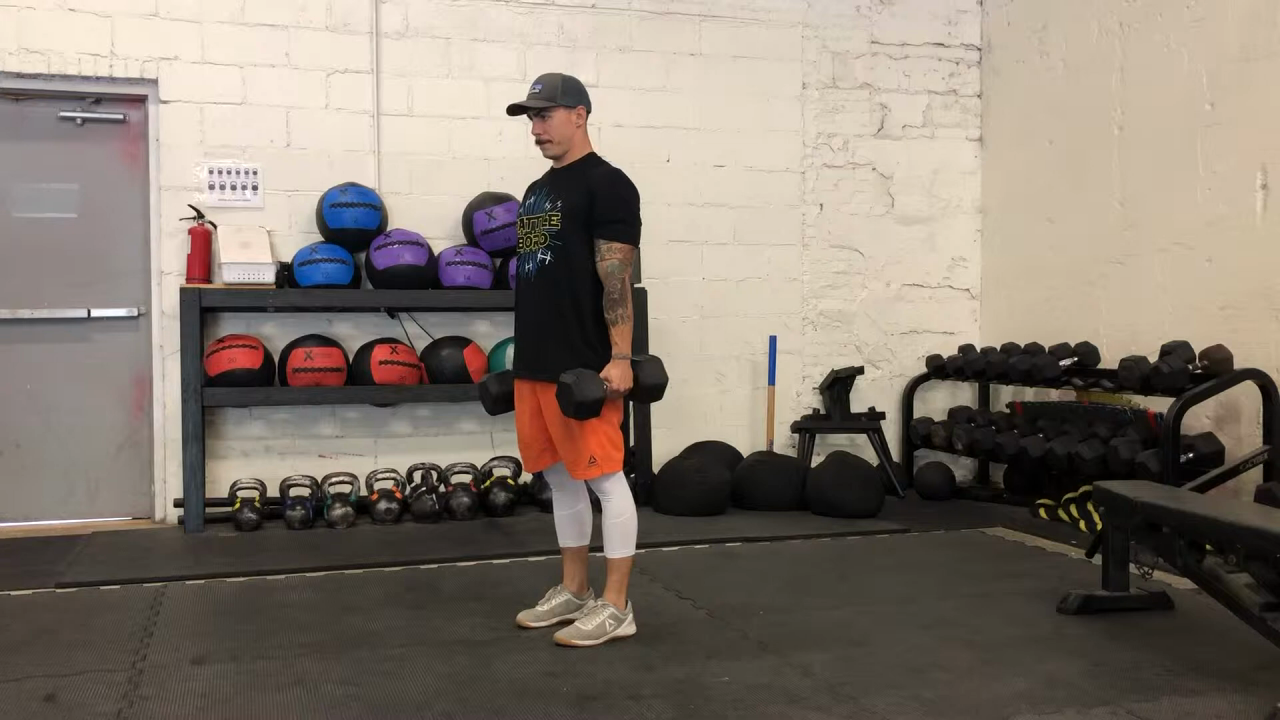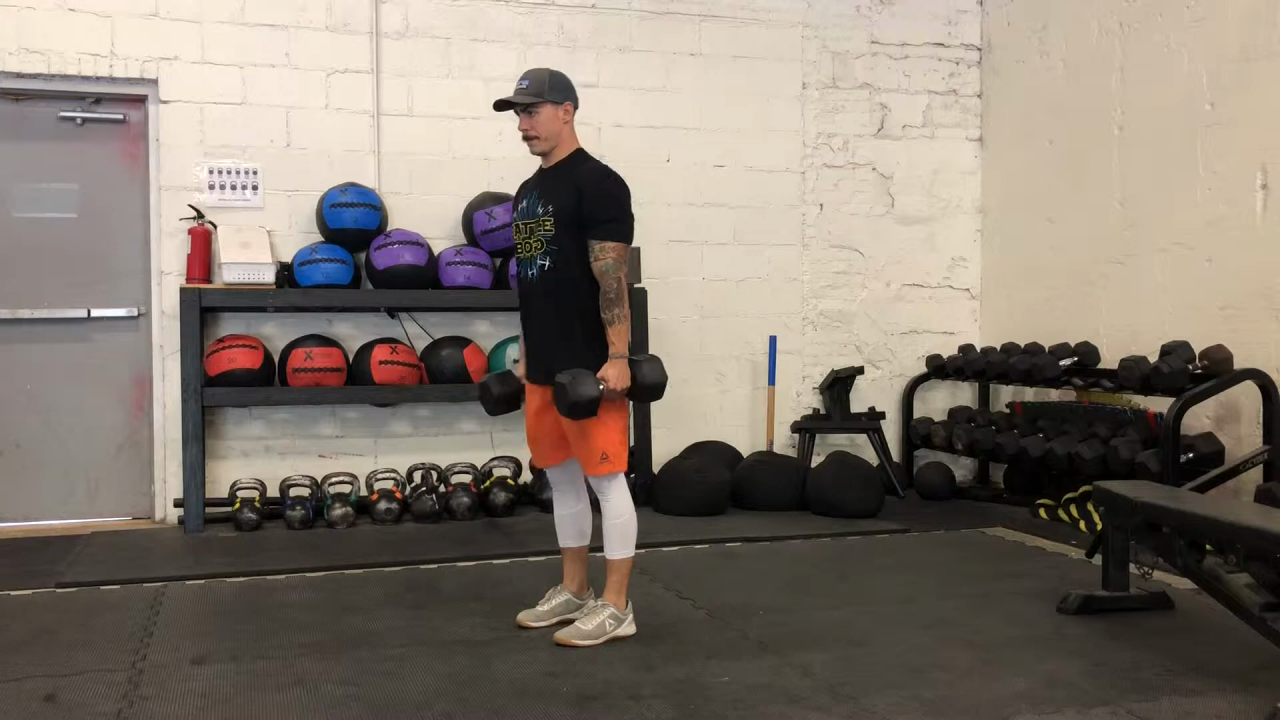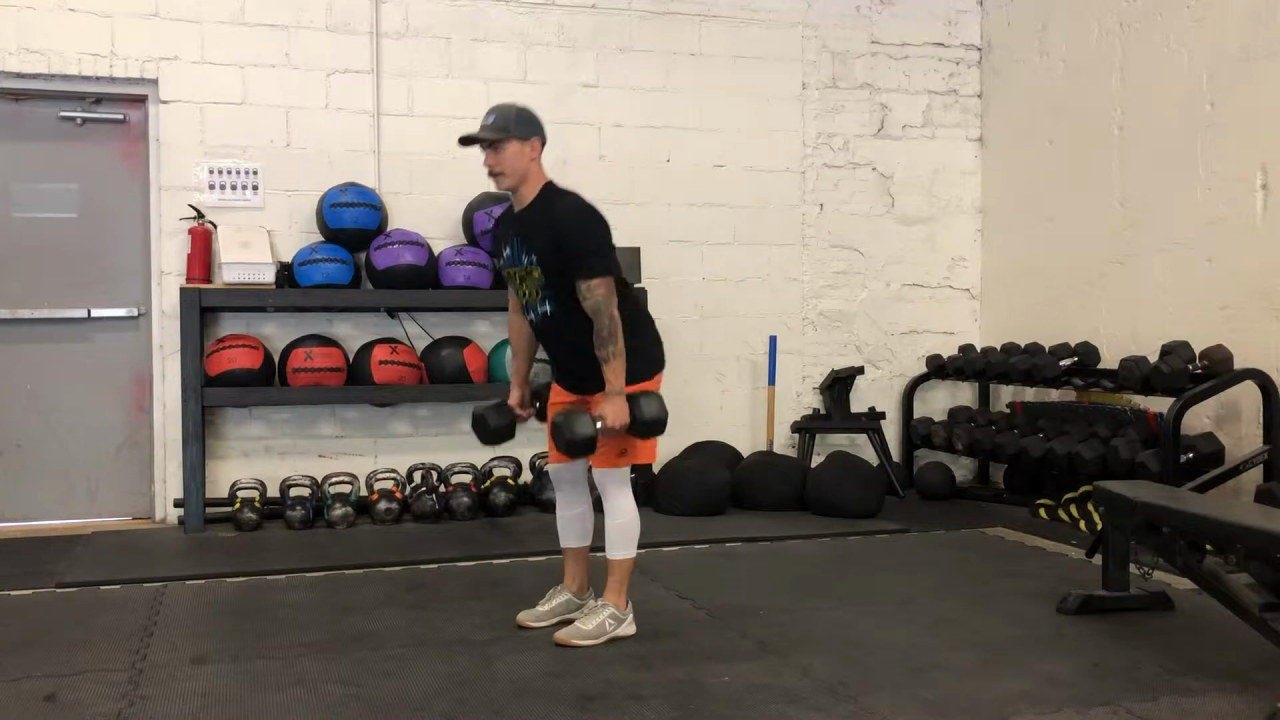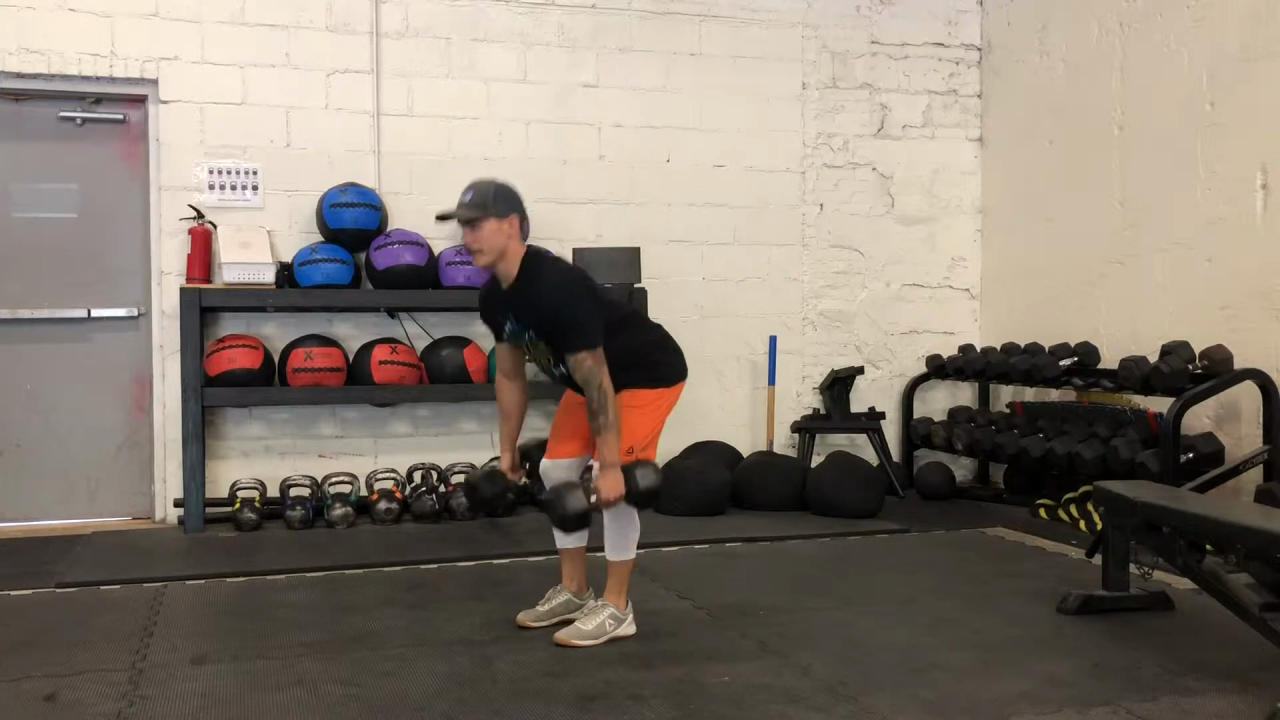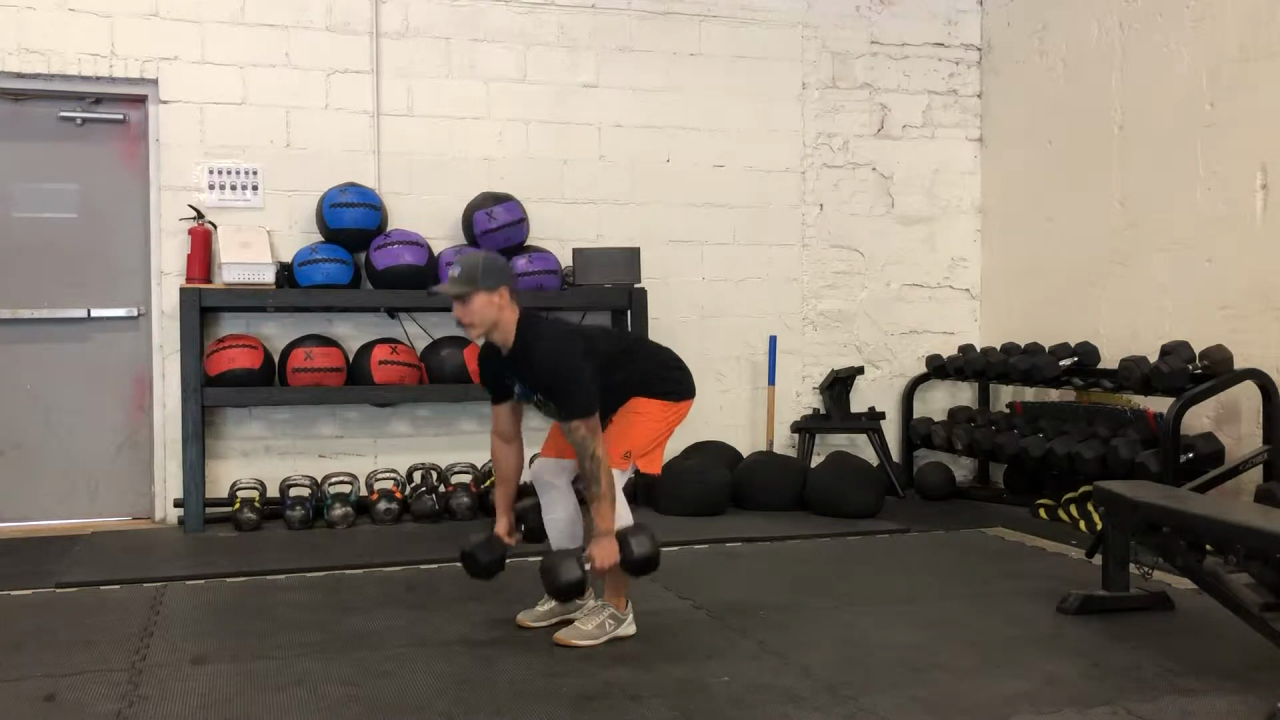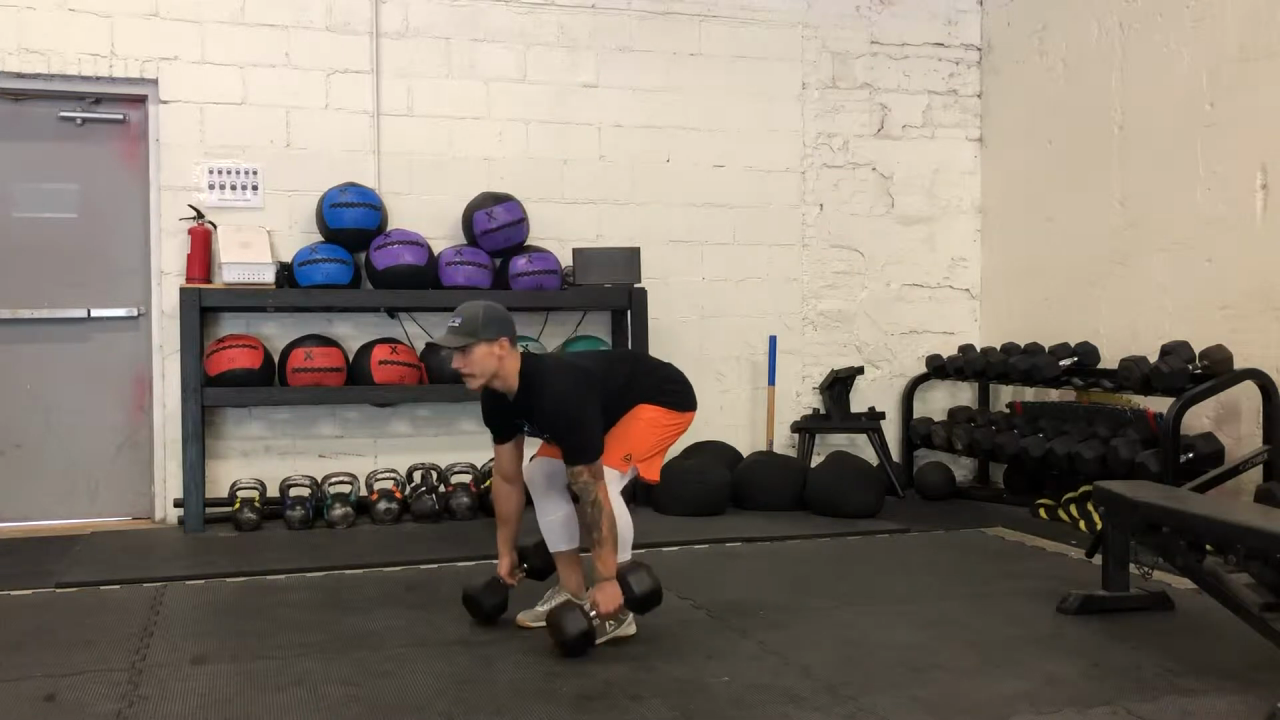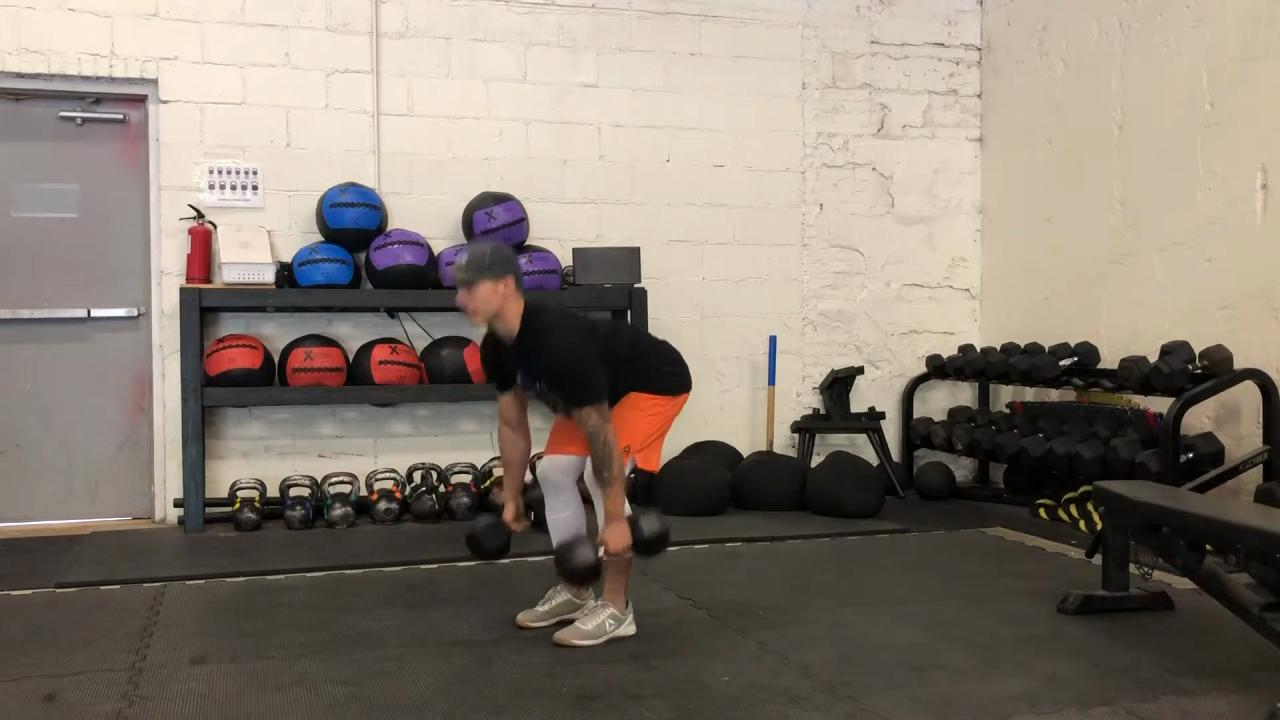
dt=0.3s
person 1, frame 1
left shoulder: (606, 185)
right shoulder: (538, 190)
left elbow: (616, 277)
left wrist: (620, 358)
right wrist: (524, 359)
left hip: (583, 366)
right hip: (535, 365)
left knee: (603, 477)
right knee: (559, 478)
left ankle: (616, 607)
right ankle: (573, 591)
person 1, frame 2
left shoulder: (596, 182)
right shoulder: (529, 191)
left elbow: (612, 276)
left wrist: (617, 359)
right wrist: (525, 357)
left hip: (593, 366)
right hip: (549, 367)
left knee: (604, 478)
right knee: (561, 476)
left ankle: (616, 607)
right ankle: (574, 592)
person 1, frame 3
left shoulder: (573, 218)
right shoulder: (505, 227)
left elbow: (604, 311)
right elbow: (520, 310)
left wrist: (616, 394)
right wrist: (518, 383)
left hip: (625, 368)
right hip: (571, 373)
left knee: (609, 476)
right knee: (565, 474)
left ankle: (616, 607)
right ankle: (574, 591)
person 1, frame 4
left shoulder: (556, 287)
right shoulder: (494, 296)
left elbow: (597, 382)
right elbow: (509, 375)
left wrist: (610, 468)
right wrist: (507, 449)
left hip: (649, 372)
right hip: (593, 371)
left knee: (612, 478)
right knee: (556, 468)
left ankle: (616, 608)
right ankle: (573, 592)
person 1, frame 5
left shoulder: (553, 351)
right shoulder: (494, 358)
left elbow: (591, 450)
right elbow: (506, 438)
left wrist: (604, 536)
right wrist: (504, 512)
left hip: (659, 388)
right hip: (604, 394)
left knee: (607, 477)
right knee: (547, 472)
left ankle: (615, 608)
right ankle: (572, 594)
person 1, frame 6
left shoulder: (559, 395)
right shoulder: (497, 398)
left elbow: (593, 496)
right elbow: (507, 479)
left wrist: (607, 580)
right wrist: (506, 553)
left hip: (662, 400)
right hip: (609, 402)
left knee: (604, 480)
right knee: (540, 475)
left ankle: (614, 611)
right ankle: (571, 591)
person 1, frame 7
left shoulder: (561, 342)
right shoulder: (496, 349)
left elbow: (600, 437)
right elbow: (512, 425)
left wrist: (615, 521)
right wrist: (511, 497)
left hip: (656, 382)
right hip: (603, 385)
left knee: (605, 476)
right knee: (554, 471)
left ankle: (615, 607)
right ankle: (574, 591)
